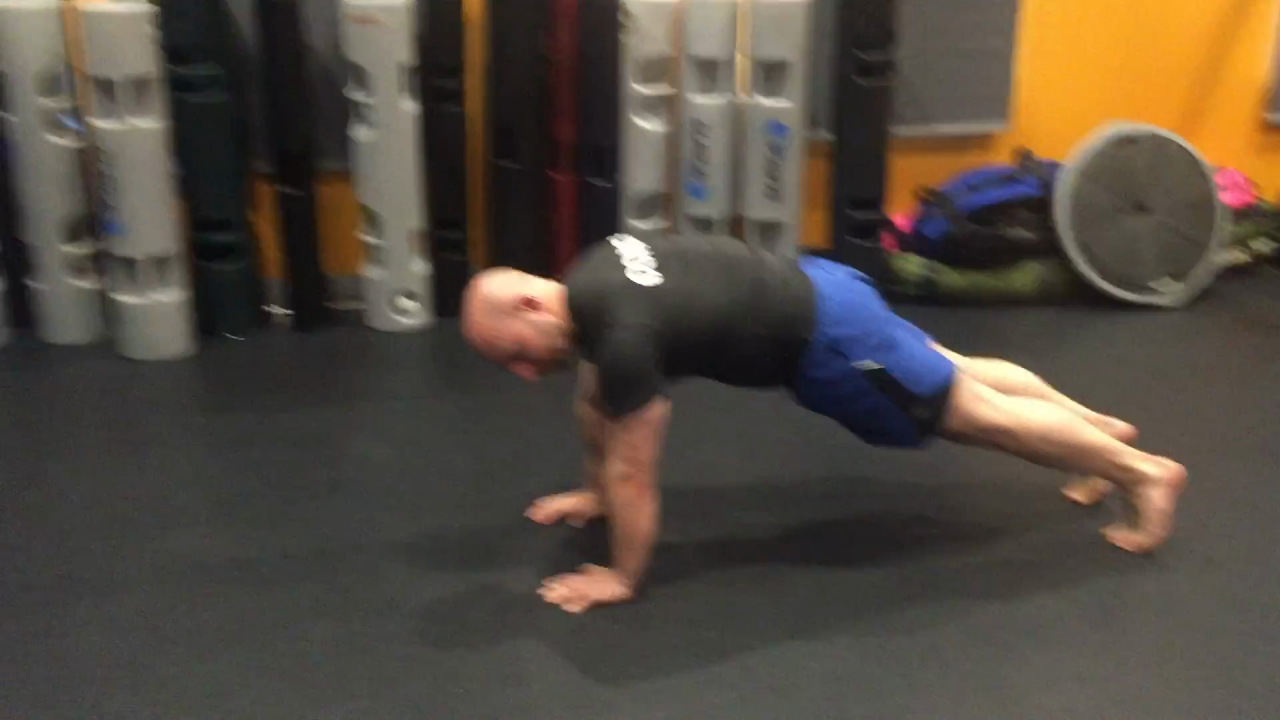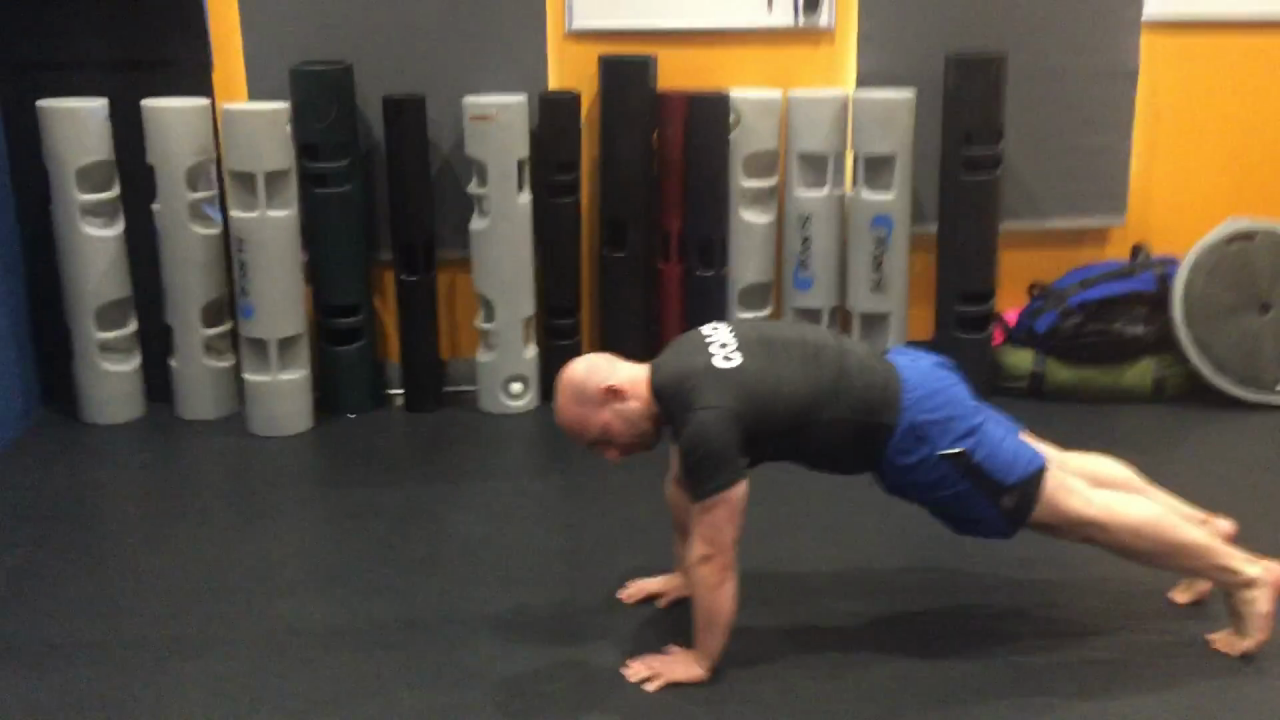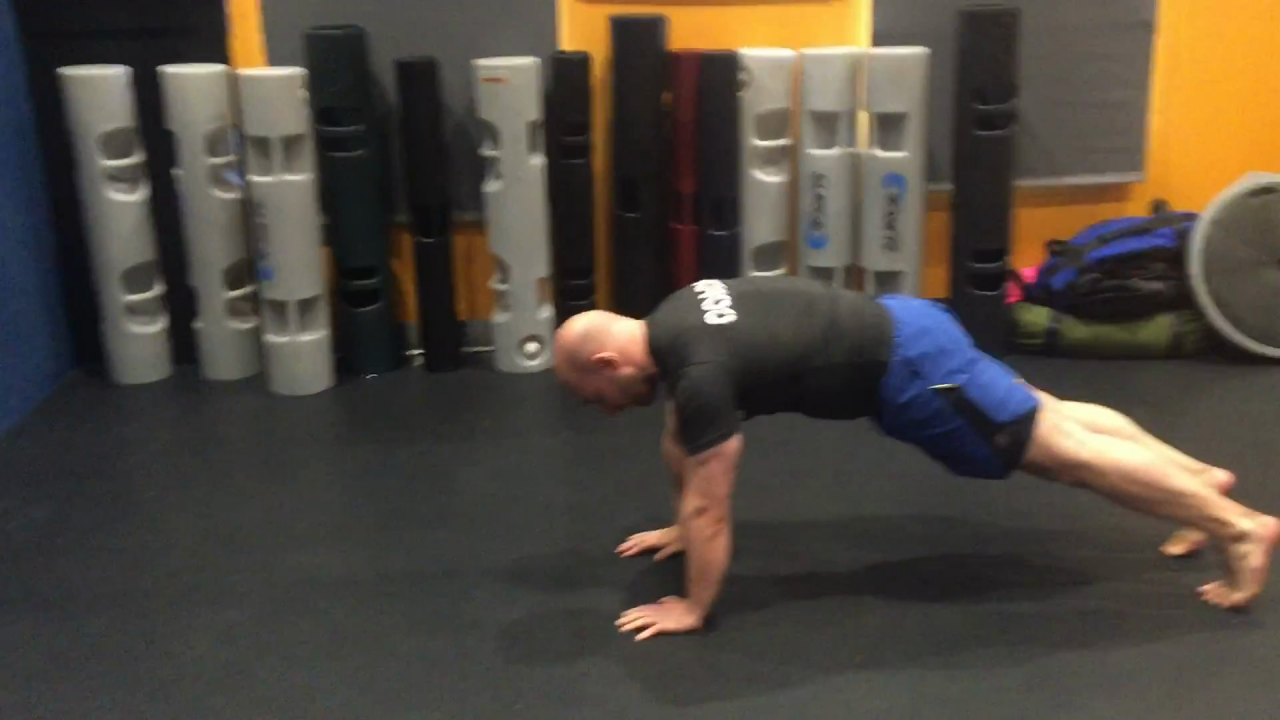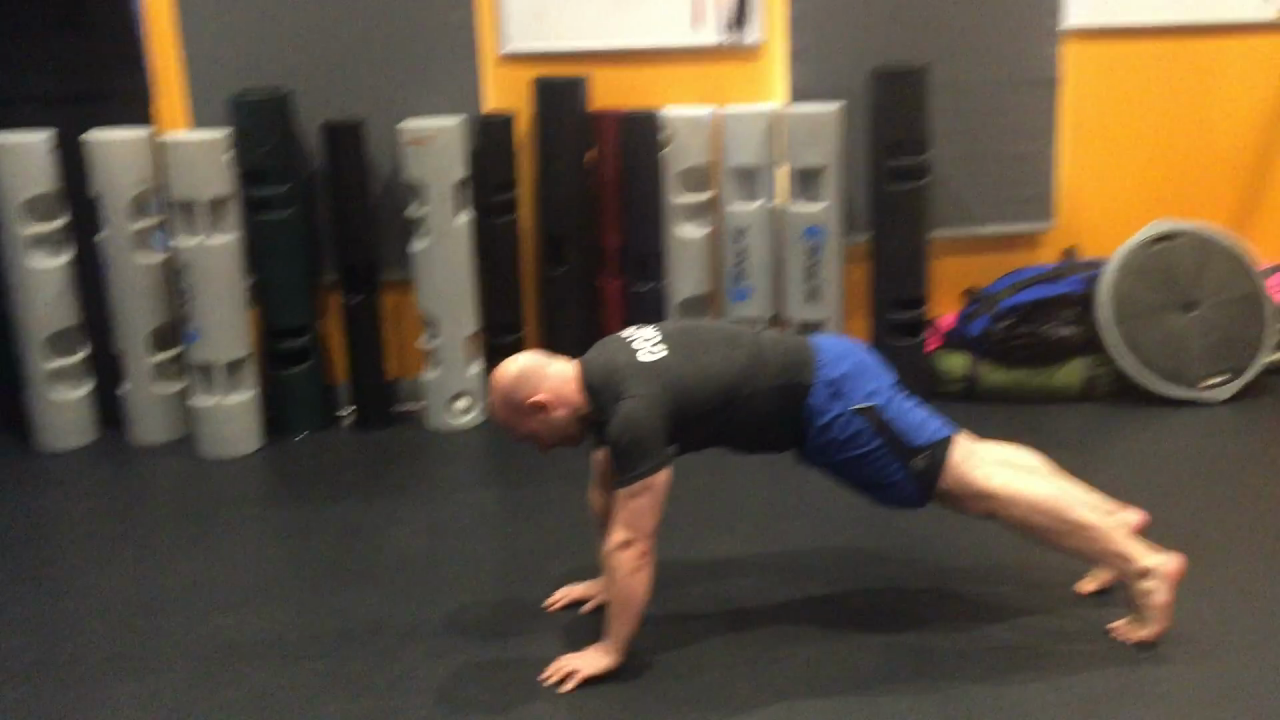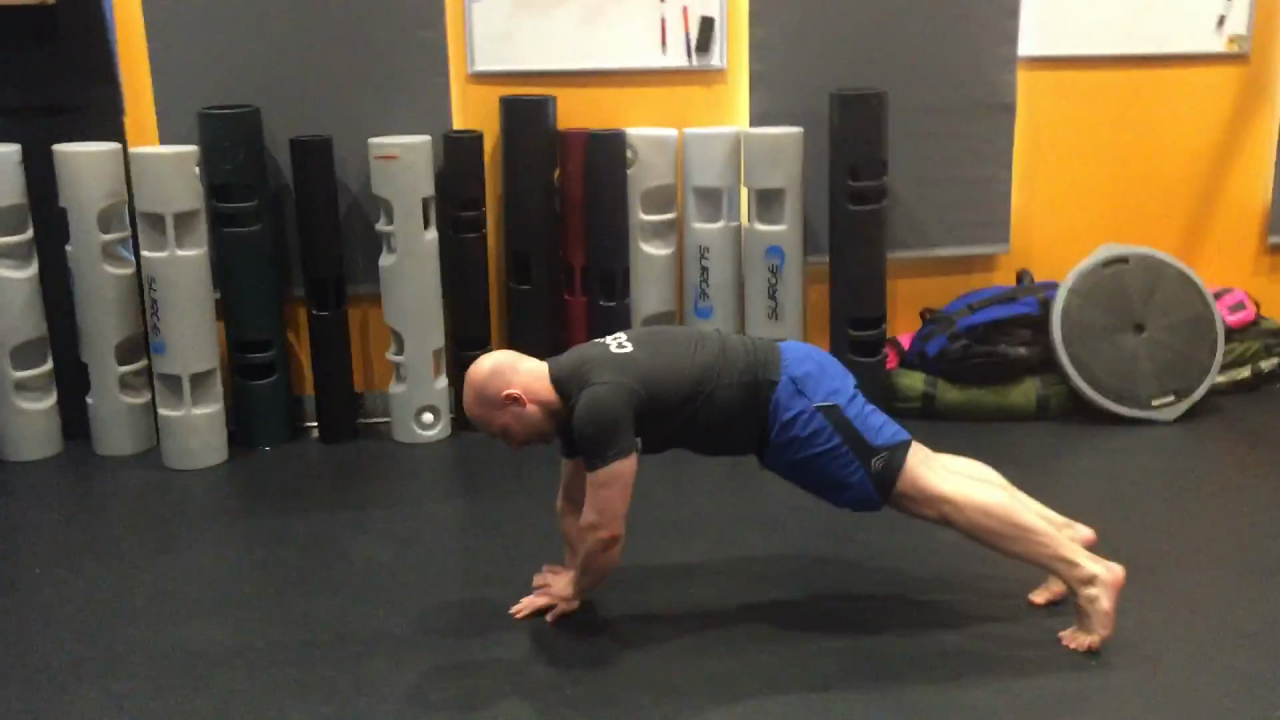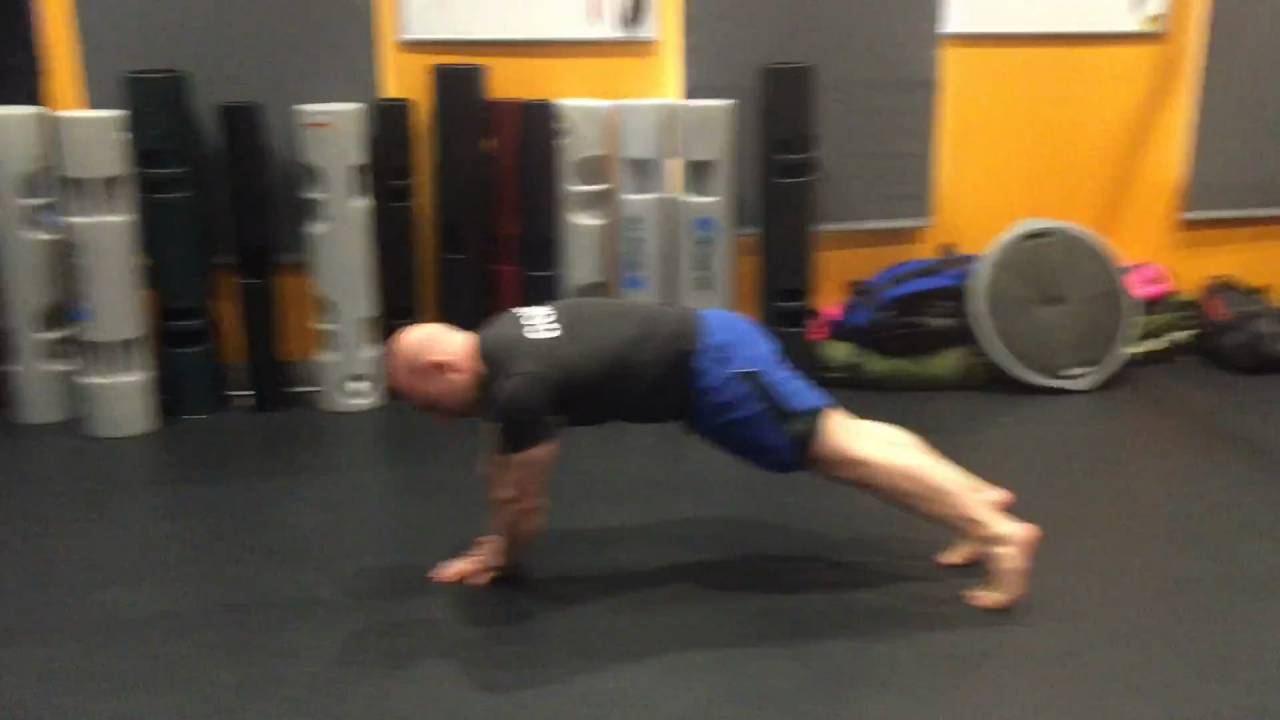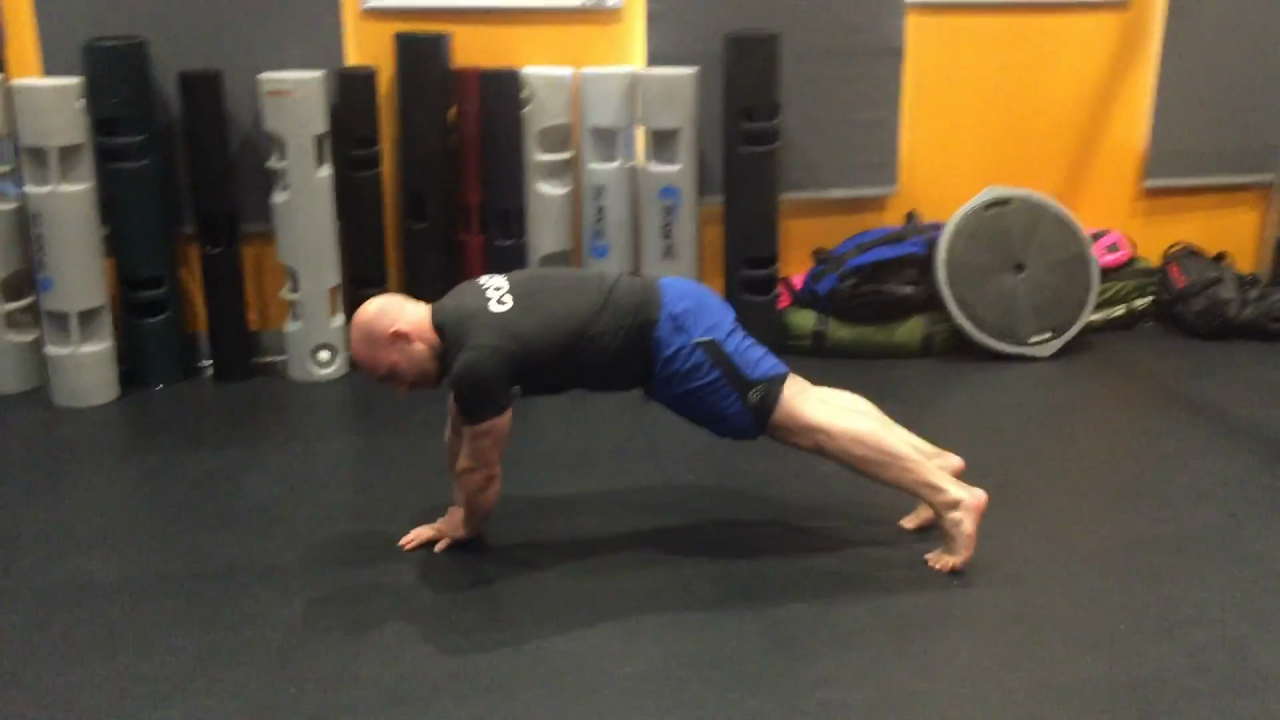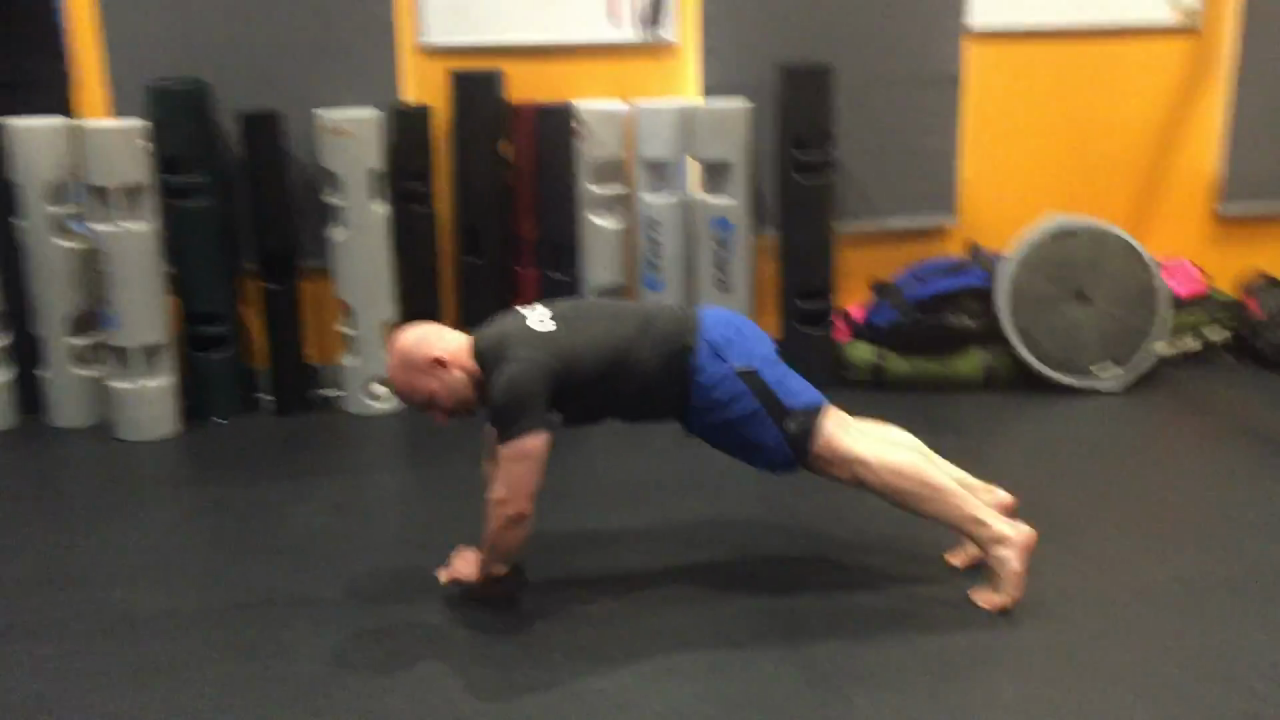
dt=0.3s
person 1, frame 1
left shoulder: (622, 332)
right shoulder: (587, 282)
left elbow: (634, 472)
right elbow: (595, 404)
left wrist: (622, 578)
right wrist: (594, 493)
left hip: (825, 343)
right hip: (814, 289)
left knee: (978, 416)
right knee: (958, 376)
left ankle: (1143, 472)
right ankle: (1104, 426)
person 1, frame 2
left shoulder: (704, 416)
right shoulder: (676, 369)
left elbow: (716, 554)
right elbow: (683, 488)
left wrist: (701, 659)
right wrist: (683, 573)
left hip: (913, 429)
right hip: (904, 379)
left knee: (1070, 509)
right knee: (1053, 466)
right ankle: (1204, 524)
person 1, frame 3
left shoulder: (699, 371)
right shoulder: (671, 325)
left elbow: (709, 505)
right elbow: (679, 445)
left wrist: (693, 609)
right wrist: (679, 528)
left hip: (906, 369)
right hip: (898, 327)
left knee: (1061, 450)
right knee: (1049, 415)
right ankle: (1203, 476)
person 1, frame 4
left shoulder: (631, 406)
right shoulder: (598, 374)
left elbow: (633, 542)
right elbow: (605, 489)
left wrist: (610, 650)
right wrist: (607, 580)
left hip: (829, 398)
right hip: (821, 379)
left knee: (969, 481)
right knee: (967, 457)
left ankle: (1143, 566)
right ankle: (1115, 517)
person 1, frame 5
left shoulder: (598, 401)
right shoulder: (570, 386)
left elbow: (604, 529)
right elbow: (572, 501)
left wrist: (575, 589)
right wrist: (572, 577)
left hip: (790, 400)
right hip: (783, 386)
left knee: (924, 488)
right knee: (924, 467)
left ankle: (1088, 572)
right ankle: (1067, 532)
person 1, frame 6
left shoulder: (519, 383)
right shoulder: (495, 346)
left elbow: (522, 499)
right elbow: (501, 462)
left wrist: (502, 554)
right wrist: (497, 542)
left hip: (714, 371)
right hip: (708, 349)
left knee: (841, 449)
right knee: (840, 432)
left ankle: (998, 533)
right ankle: (981, 498)
person 1, frame 7
left shoulder: (477, 355)
right shoulder: (453, 315)
left elbow: (482, 471)
right elbow: (460, 429)
left wrist: (465, 524)
right wrist: (460, 509)
left hip: (672, 339)
right hip: (667, 312)
left knee: (801, 418)
right knee: (801, 400)
left ankle: (951, 497)
right ankle: (937, 462)
person 1, frame 8
left shoulder: (515, 376)
right shoulder: (498, 349)
left elbow: (515, 502)
right elbow: (504, 476)
left wrist: (487, 561)
right wrist: (495, 546)
left hip: (712, 364)
right hip: (709, 350)
left knee: (841, 448)
right knee: (845, 433)
left ankle: (999, 535)
right ankle: (982, 498)
